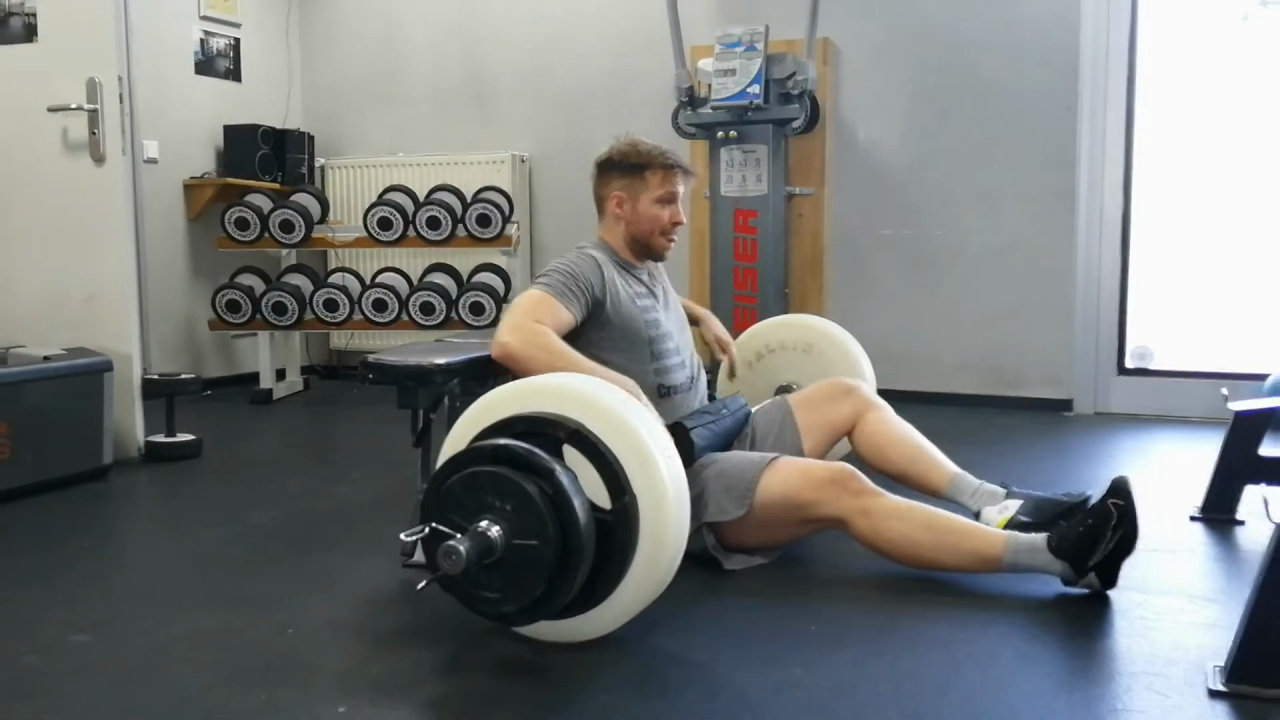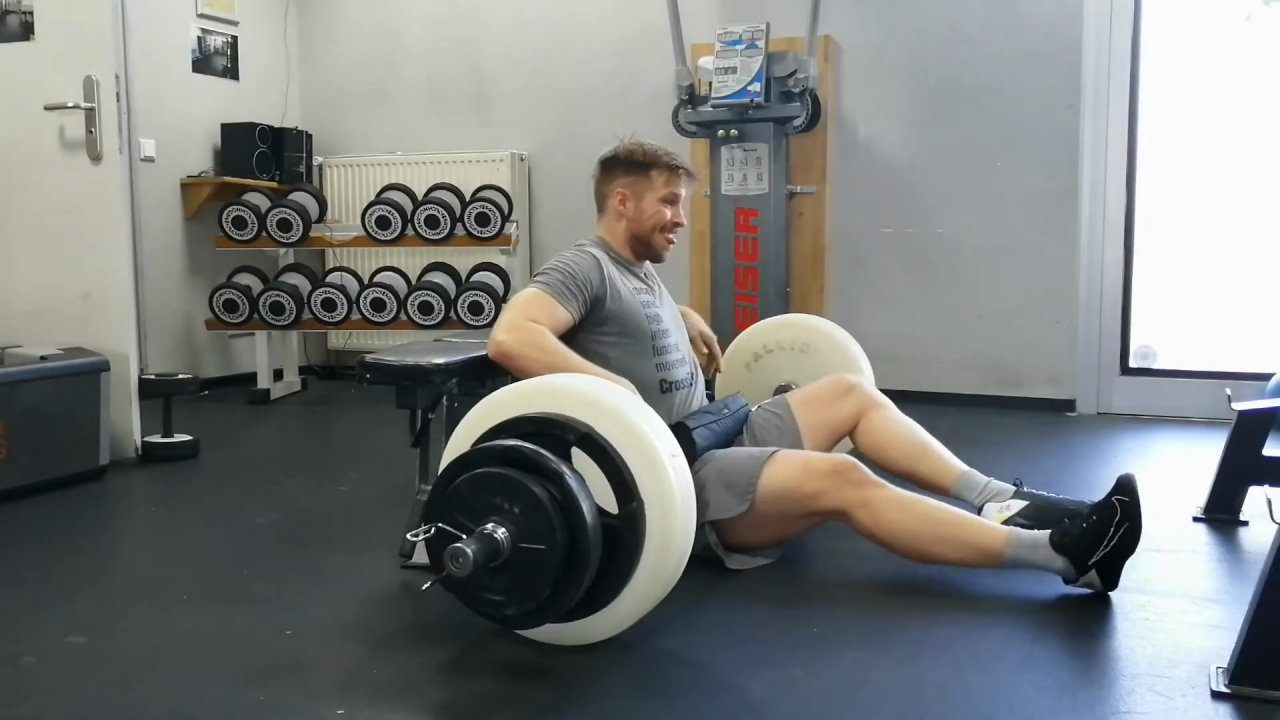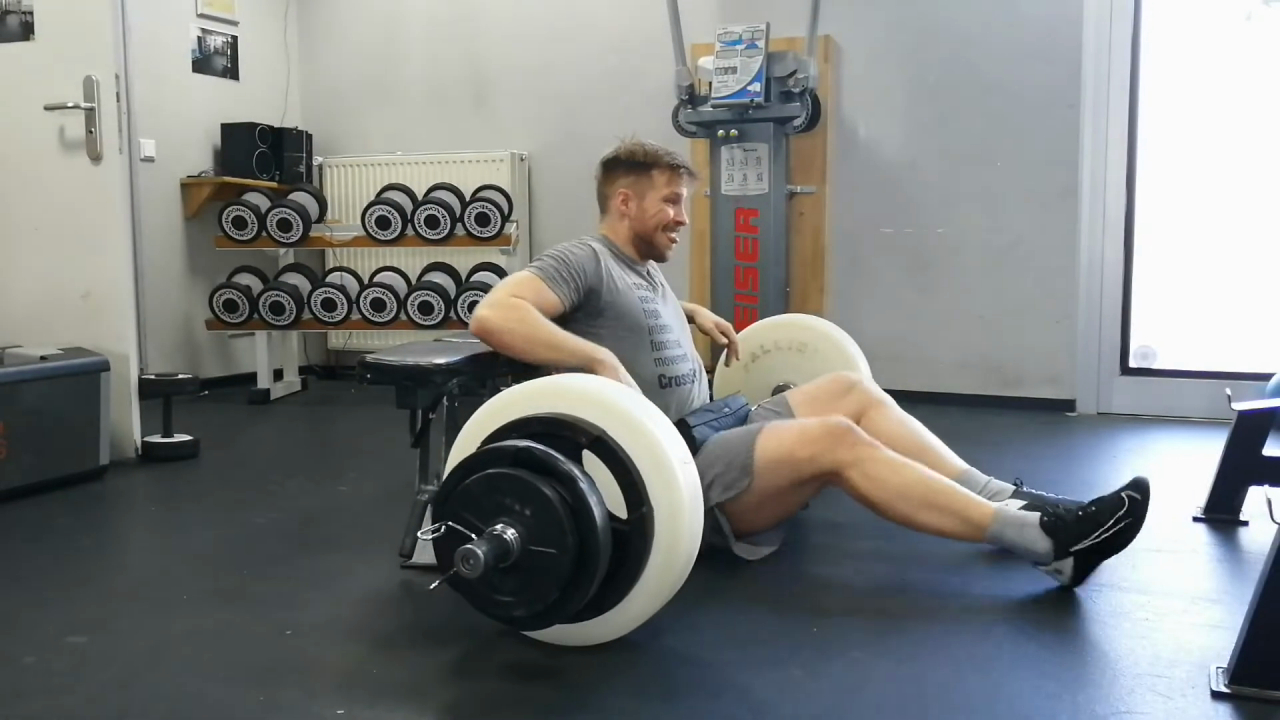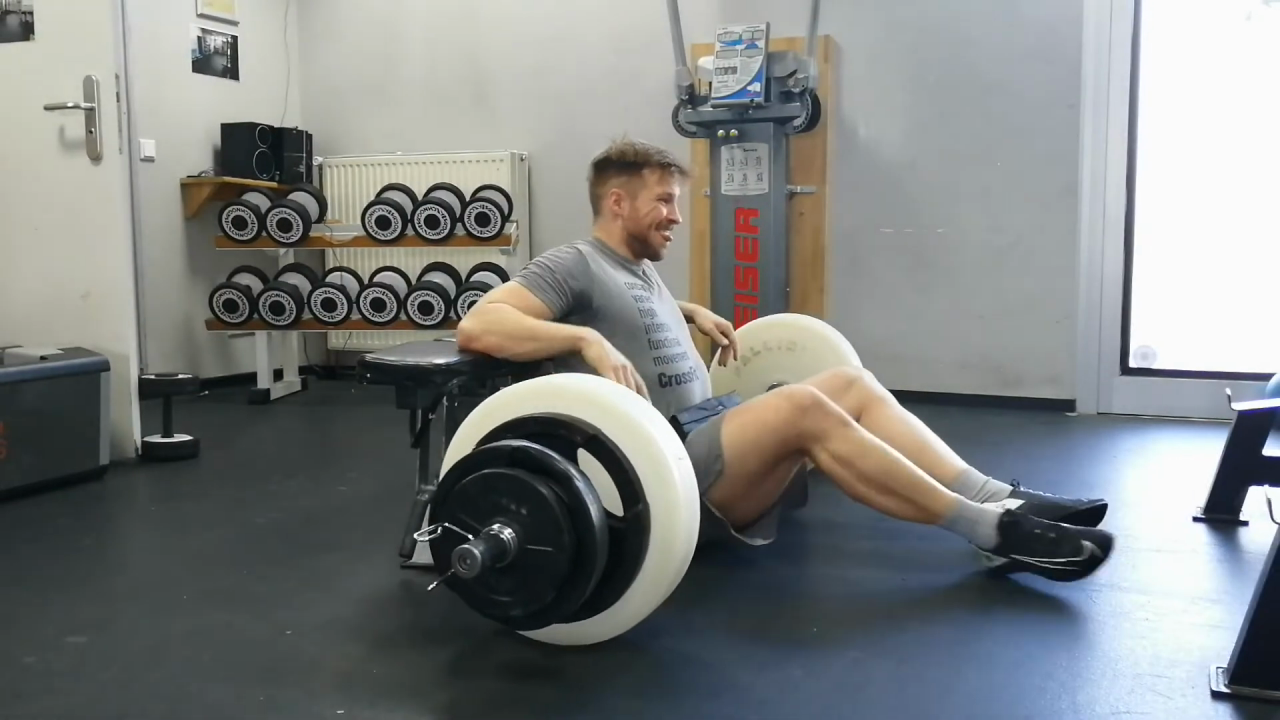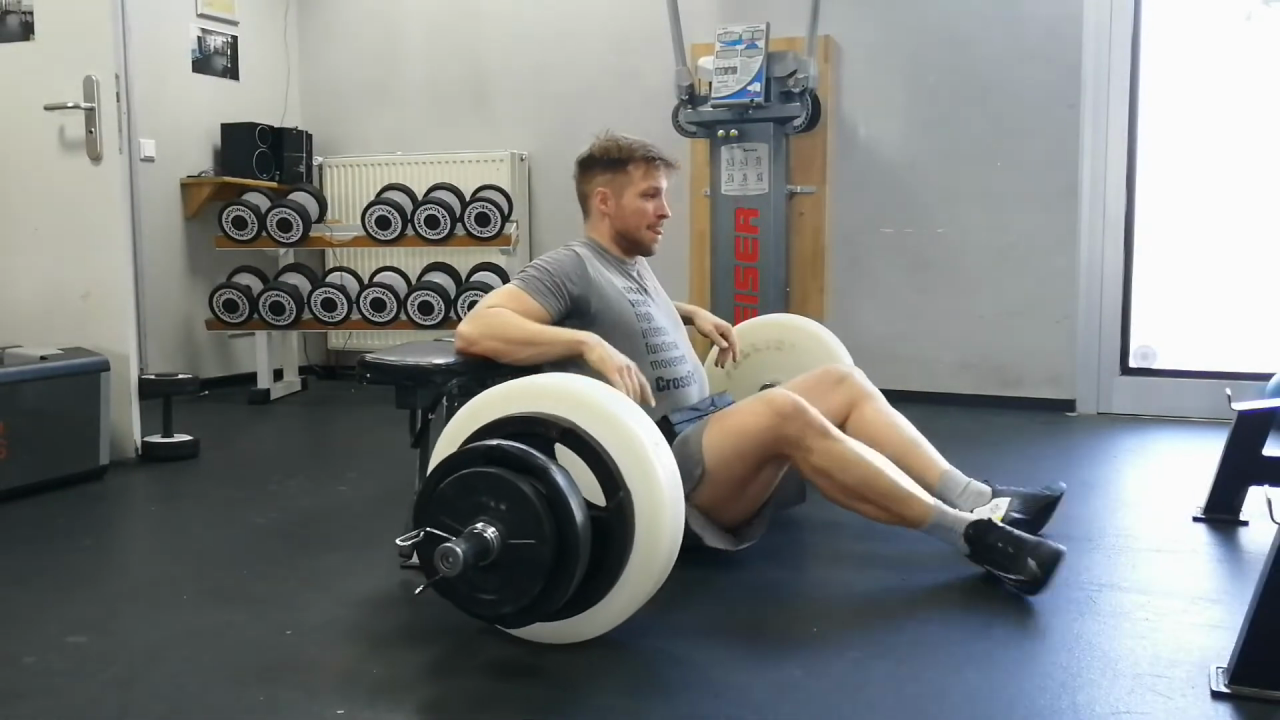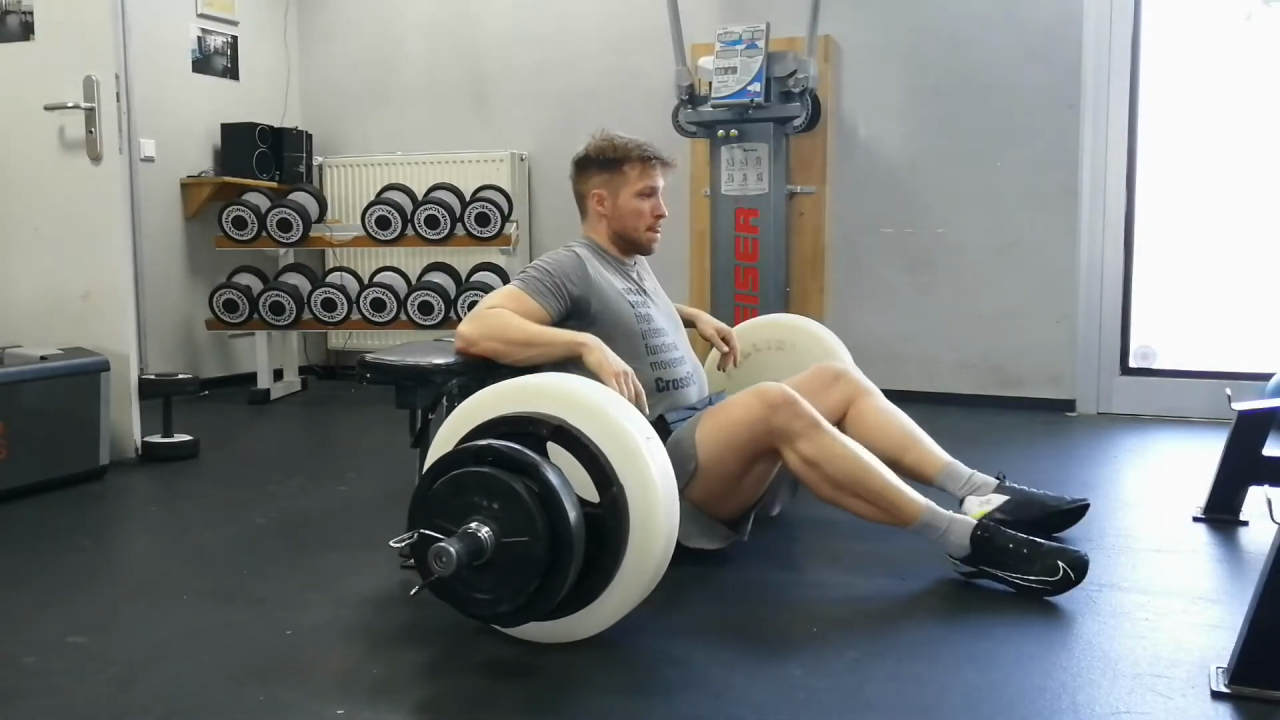
dt=0.2s
person 1, frame 1
left shoulder: (643, 266)
right shoulder: (582, 272)
right elbow: (512, 340)
left wrist: (701, 316)
right wrist: (619, 388)
left hip: (712, 442)
left knee: (848, 396)
right knee: (840, 489)
left ankle: (995, 506)
right ankle: (1058, 558)
person 1, frame 2
left shoulder: (635, 266)
right shoulder: (582, 268)
right elbow: (508, 339)
left wrist: (685, 317)
right wrist: (612, 390)
left hip: (712, 440)
left knee: (851, 393)
right knee: (841, 480)
left ankle: (1002, 503)
right ankle: (1060, 554)
person 1, frame 3
left shoulder: (639, 266)
right shoulder: (580, 261)
right elbow: (491, 317)
left wrist: (691, 311)
right wrist: (599, 361)
left hip: (708, 441)
left knee: (852, 391)
right knee: (837, 441)
left ankle: (1004, 500)
right ankle: (1046, 541)
person 1, frame 4
left shoulder: (637, 266)
right shoulder: (573, 266)
right elbow: (476, 327)
left wrist: (691, 312)
right wrist: (584, 339)
left hip: (709, 441)
left knee: (852, 384)
right knee: (804, 407)
left ankle: (999, 499)
right ankle: (996, 532)
person 1, frame 5
left shoulder: (631, 265)
right shoulder: (568, 269)
right elbow: (474, 331)
left wrist: (691, 312)
right wrist: (586, 343)
left hip: (706, 439)
left knee: (841, 380)
right knee: (782, 410)
left ankle: (981, 504)
right ankle: (967, 534)
person 1, frame 6
left shoulder: (630, 264)
right shoulder: (568, 269)
right elbow: (474, 330)
left wrist: (692, 316)
right wrist: (586, 345)
left hip: (709, 435)
left knee: (838, 378)
right knee: (774, 402)
left ankle: (983, 496)
right ankle: (967, 539)
